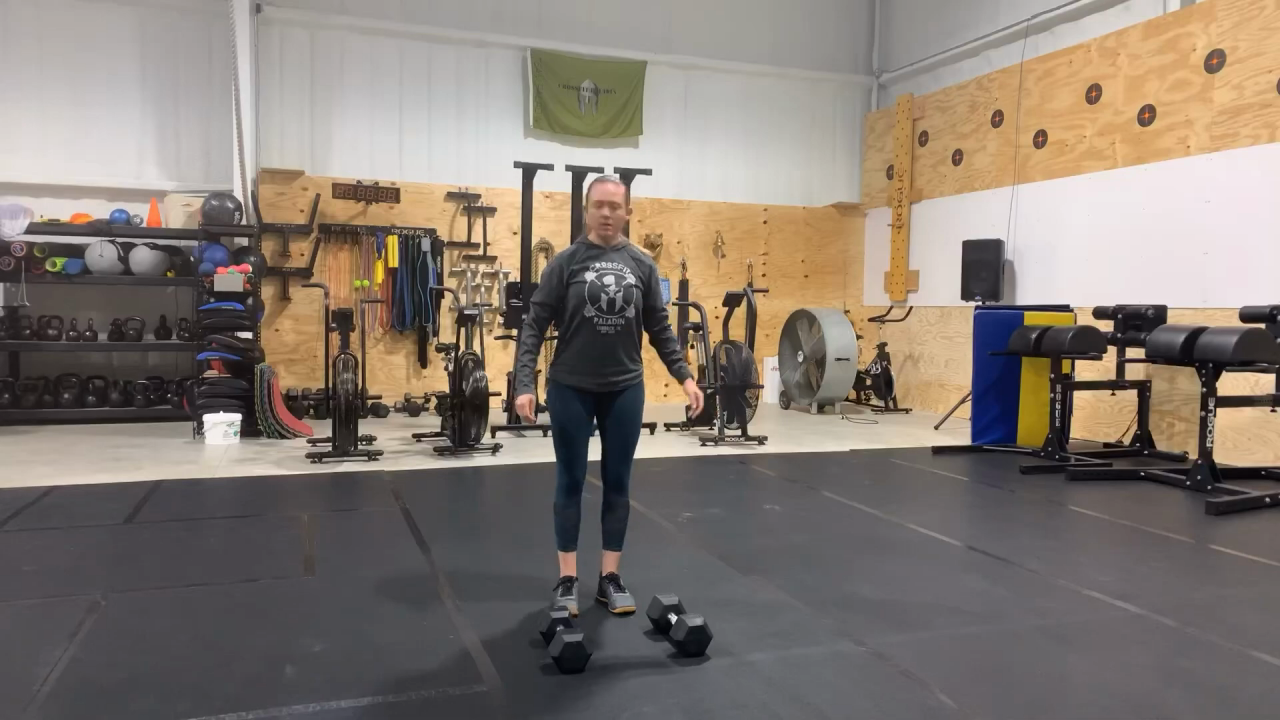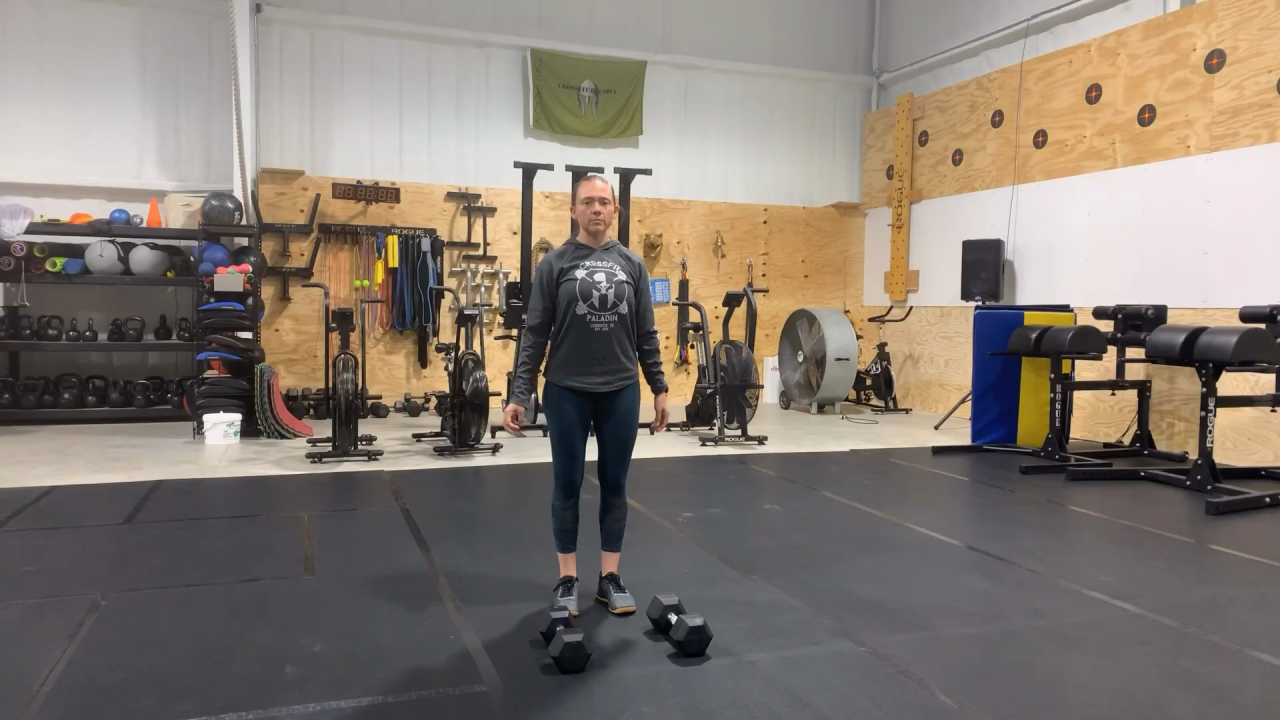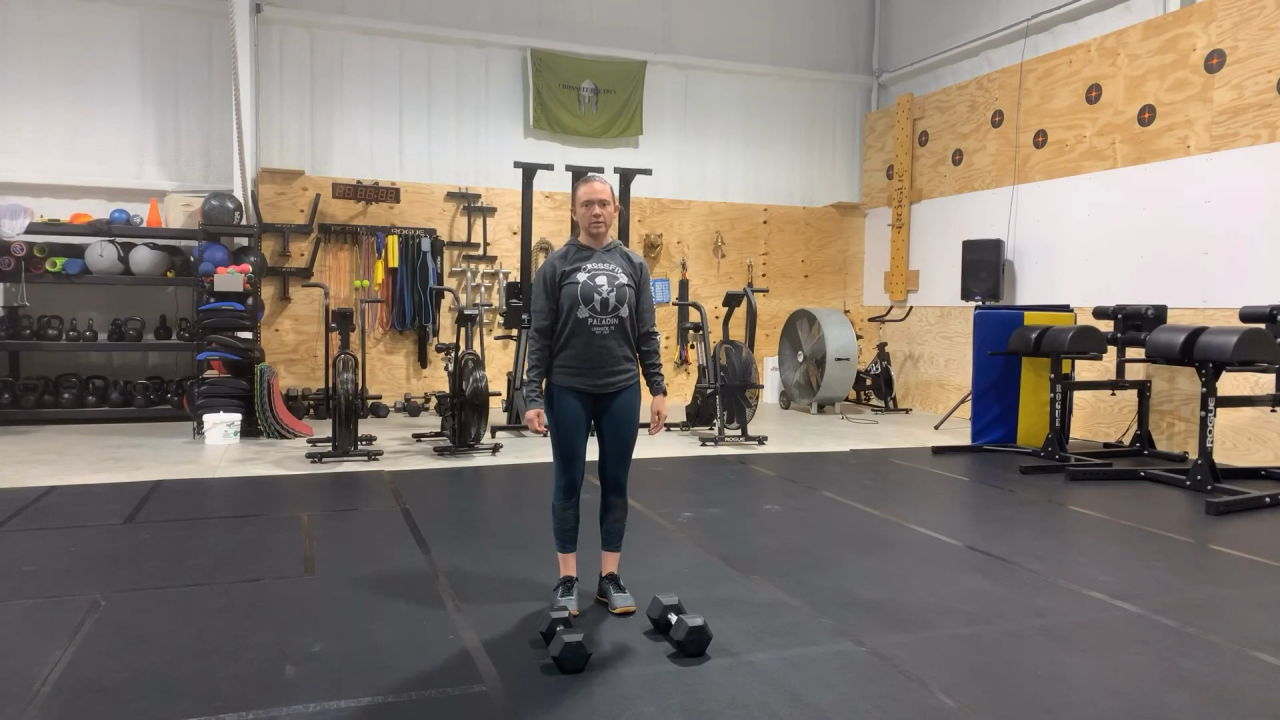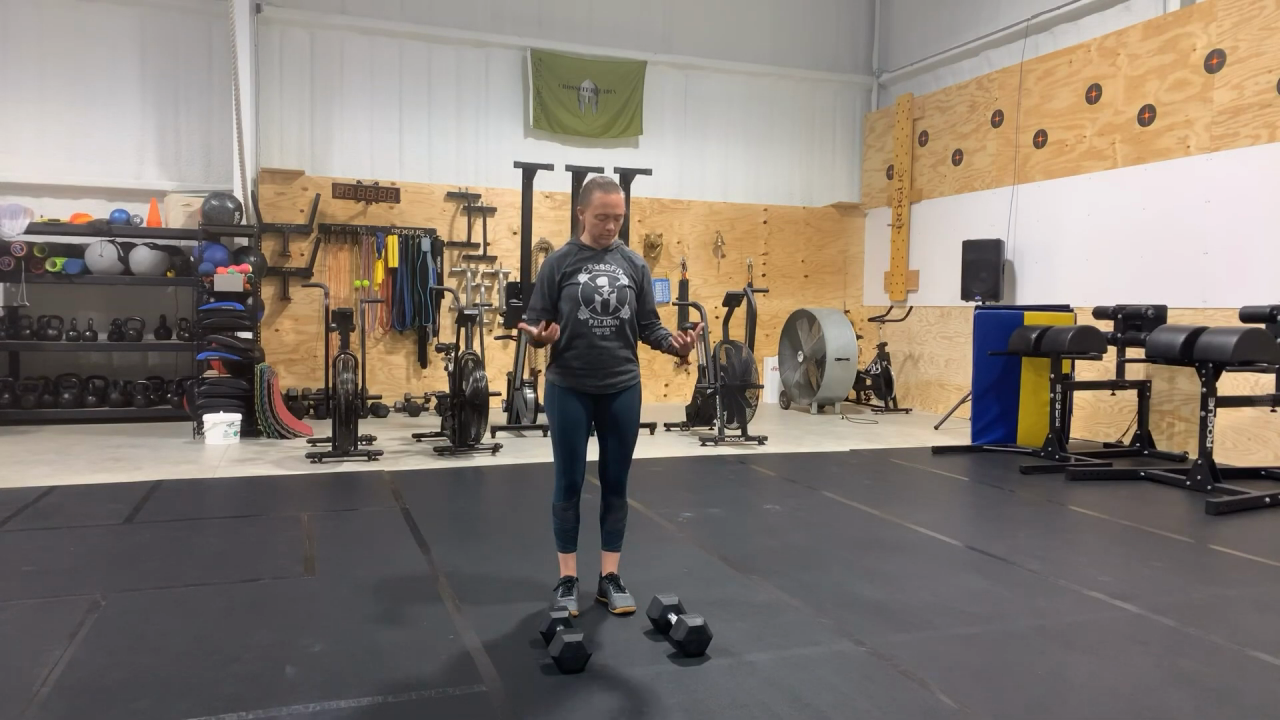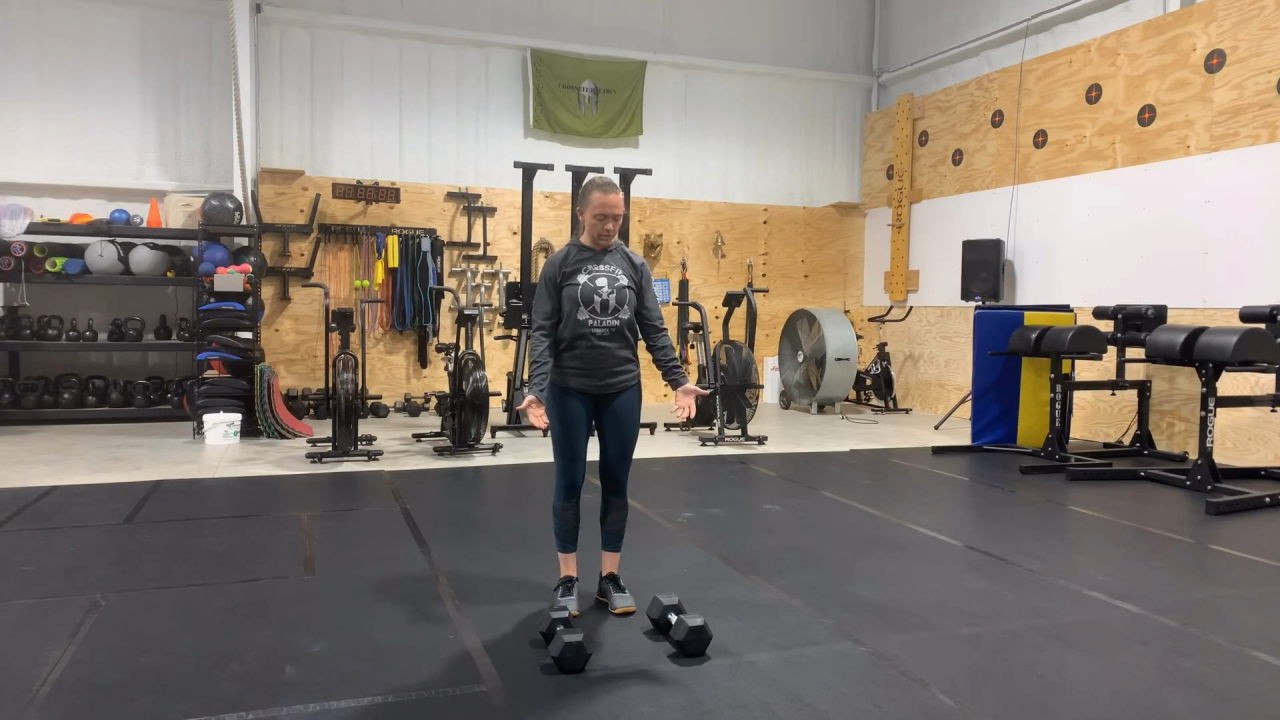
dt=1s
person 1, frame 1
left shoulder: (642, 265)
right shoulder: (565, 263)
left elbow: (659, 328)
right elbow: (534, 325)
left wrist: (685, 376)
right wrist: (524, 384)
left hip: (625, 389)
right hip: (571, 388)
left knee: (617, 483)
right knee: (570, 482)
left ankle: (610, 577)
right ankle: (567, 579)
person 1, frame 2
left shoulder: (632, 264)
right shoulder: (554, 264)
left elbow: (646, 333)
right elbow: (535, 333)
left wrist: (659, 388)
right wrist: (519, 394)
left hip: (620, 391)
right hip: (566, 391)
left knee: (614, 485)
right knee: (568, 485)
left ankle: (610, 578)
right ankle: (567, 580)
person 1, frame 3
left shoulder: (633, 264)
right shoulder: (556, 265)
left elbow: (646, 334)
right elbow: (539, 336)
left wrist: (658, 389)
right wrist: (534, 397)
left hip: (622, 390)
right hip: (568, 391)
left knee: (615, 484)
right knee: (568, 484)
left ankle: (610, 578)
right ankle: (567, 580)
person 1, frame 4
left shoulder: (634, 264)
right shoulder: (559, 263)
left elbow: (647, 324)
right elbow: (535, 322)
left wrist: (675, 344)
right wrist: (540, 336)
left hip: (622, 389)
right hip: (569, 389)
left knee: (616, 484)
right knee: (569, 484)
left ankle: (610, 578)
right ankle: (567, 579)
person 1, frame 5
left shoulder: (634, 265)
right shoulder: (559, 264)
left elbow: (654, 329)
right elbow: (543, 332)
left wrist: (678, 379)
right wrist: (536, 389)
left hip: (622, 390)
right hip: (570, 390)
left knee: (615, 484)
right knee: (569, 484)
left ankle: (610, 578)
right ankle: (567, 580)
